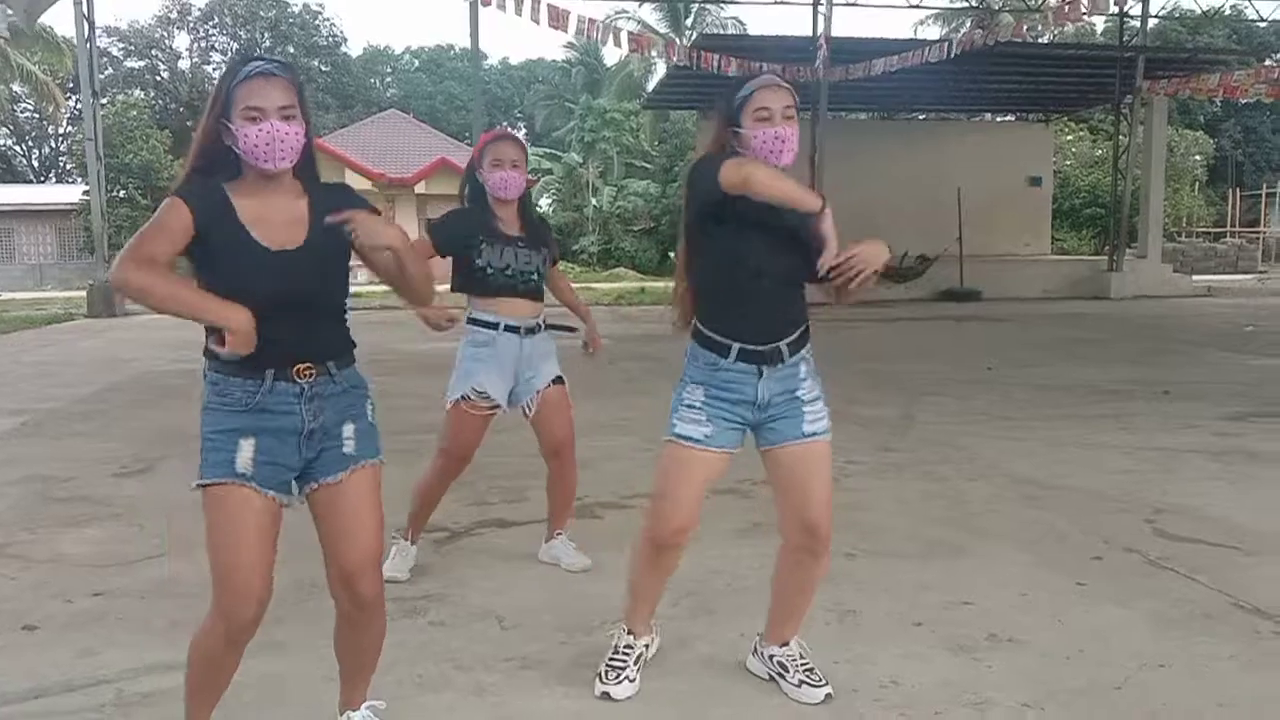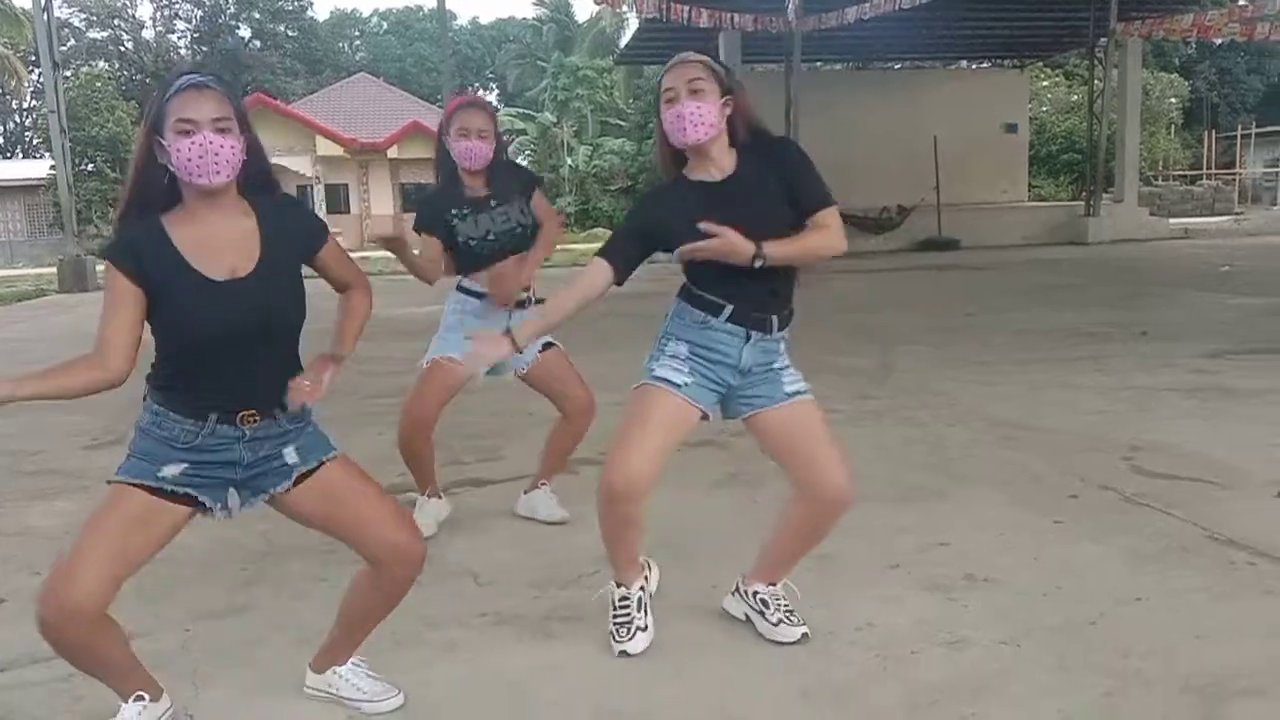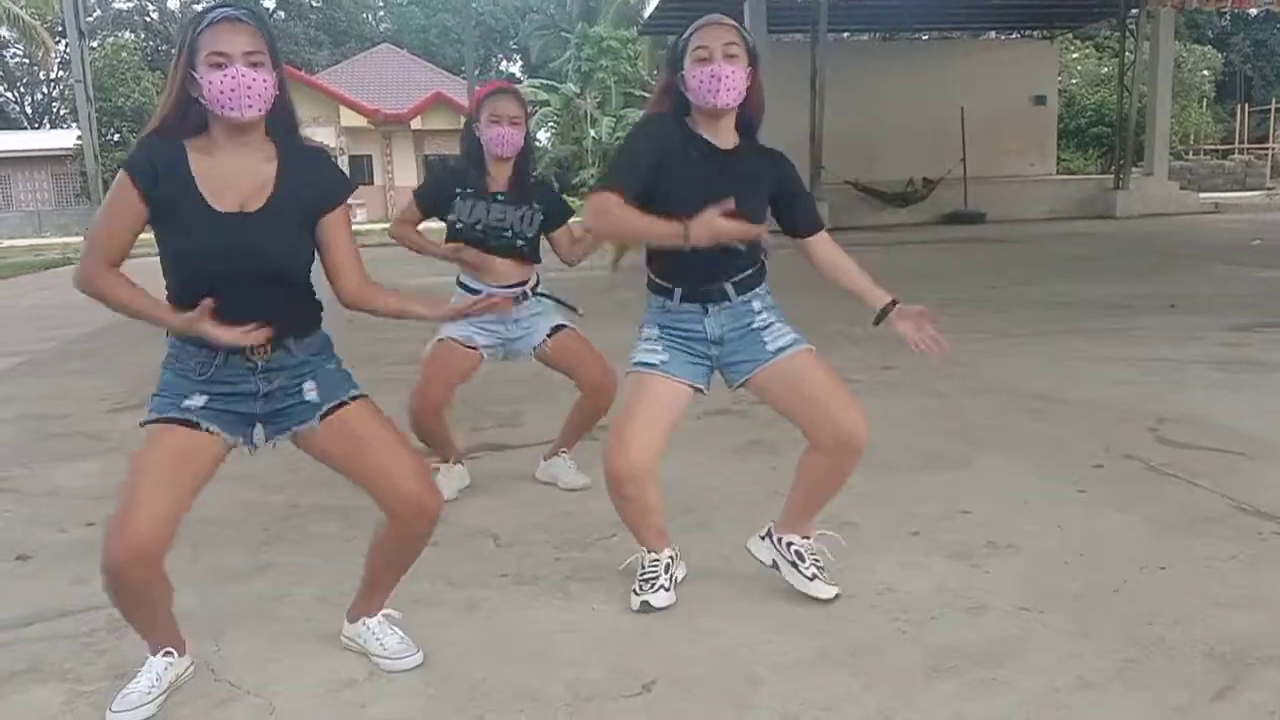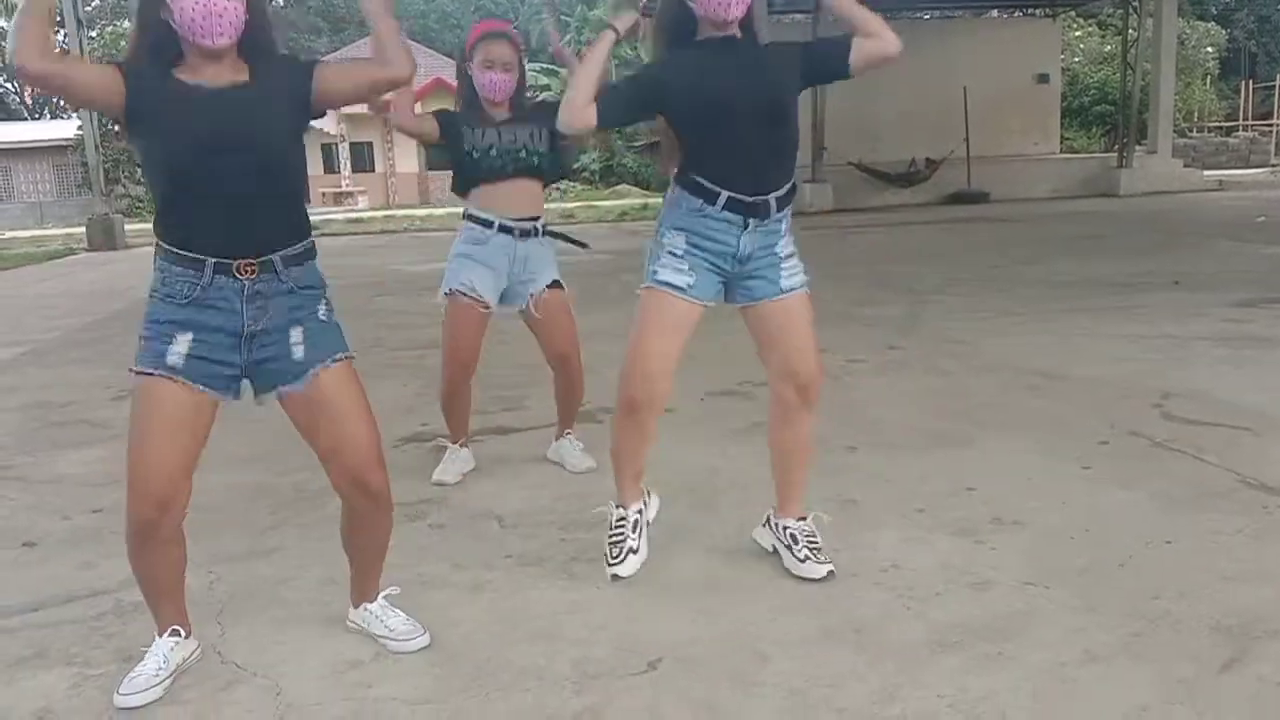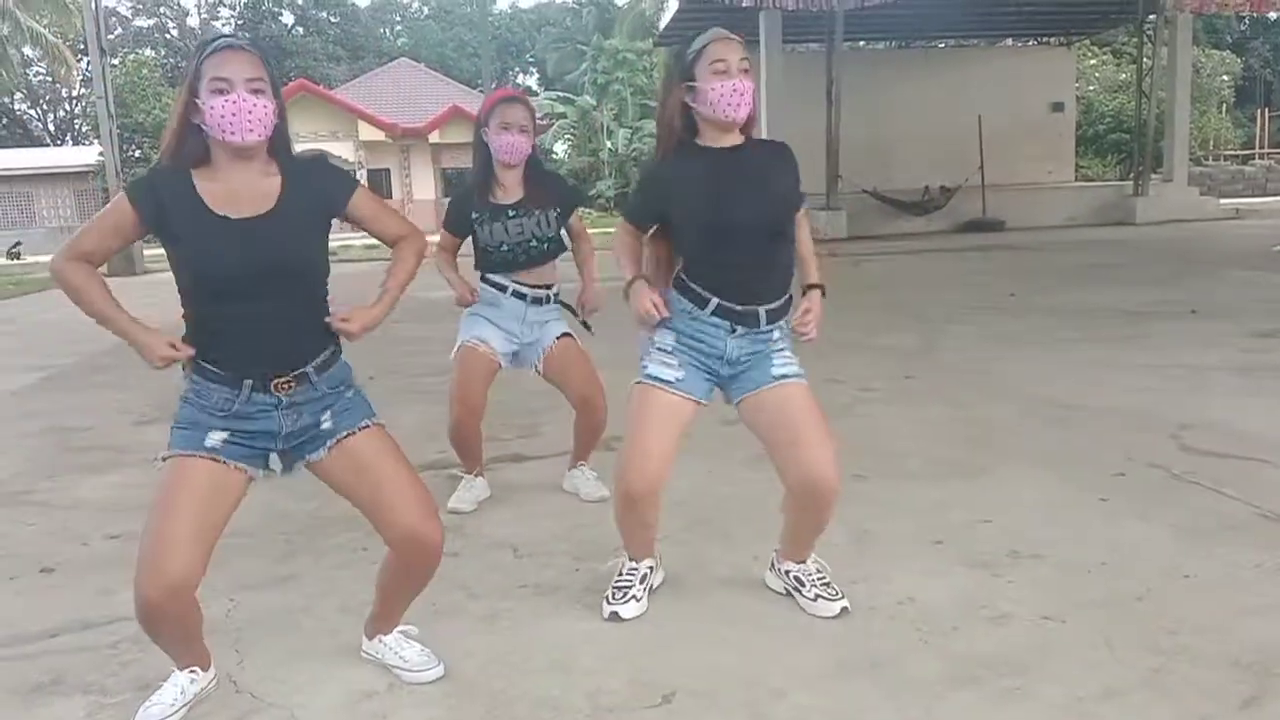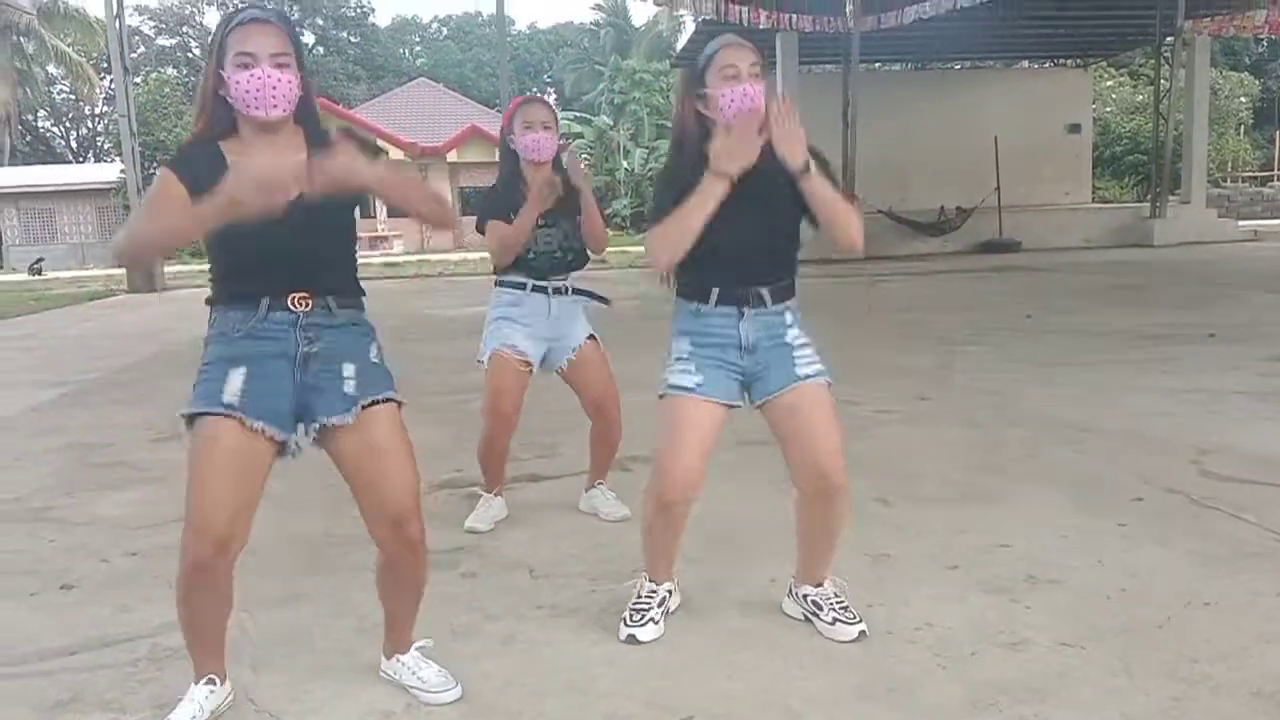
dt=0.5s
person 1, frame 1
left shoulder: (339, 204)
right shoulder: (202, 201)
left elbow: (421, 294)
right elbow: (127, 271)
left wrist: (398, 249)
right wrist: (222, 310)
left hip: (339, 399)
right hip: (247, 405)
left knee: (361, 585)
right knee: (240, 604)
person 1, frame 2
left shoulder: (286, 219)
right shoulder: (139, 244)
left elbow: (357, 287)
right elbow: (109, 363)
left wrist: (333, 359)
left hip: (282, 430)
right hip: (180, 443)
left knee: (402, 551)
right knee: (65, 606)
left ankle: (331, 665)
person 1, frame 3
left shoulder: (309, 169)
right shoulder: (158, 165)
left elbow: (356, 288)
right elbow: (95, 273)
left wrist: (456, 304)
right wrist: (187, 322)
left hip: (304, 366)
right hip: (200, 376)
left knee: (416, 503)
right knee: (127, 553)
left ankle: (364, 618)
right ankle: (167, 651)
person 1, frame 4
left shoulder: (287, 79)
right shoulder: (142, 85)
left elbow: (396, 71)
right elbow: (34, 64)
left hip: (290, 296)
right hip: (189, 303)
left knee: (366, 480)
right knee: (151, 505)
left ankle: (367, 600)
right ankle: (175, 635)
person 1, frame 5
left shoulder: (315, 180)
right shoulder: (162, 192)
left elbow: (409, 237)
right elbow: (72, 262)
left wrist: (379, 307)
right wrist: (135, 333)
left hip: (322, 392)
right hip: (218, 407)
left knee: (422, 536)
right knee: (159, 590)
left ankle: (382, 631)
person 1, frame 6
left shoulder: (338, 155)
right shoulder: (197, 162)
left elbow: (439, 212)
right elbow: (136, 245)
left wrist: (371, 174)
right wrist: (224, 203)
left hip: (341, 338)
right hip: (246, 346)
left knee: (401, 525)
right knee: (209, 543)
left ankle: (401, 652)
person 2, frame 1
left shoulder: (794, 222)
right shoulder: (712, 177)
left elbow: (843, 278)
right elbow: (746, 175)
left wrist: (874, 255)
right wrist: (821, 215)
left hip: (789, 379)
right hip: (708, 381)
left knee: (812, 530)
right knee: (666, 527)
left ankle: (778, 646)
right ankle: (637, 635)
person 2, frame 2
left shoulder: (778, 157)
right shoulder: (663, 204)
left elbow: (833, 238)
right elbow: (597, 274)
left wrist: (754, 251)
right wrist: (515, 336)
left hip: (767, 353)
right hip: (693, 347)
left knee: (831, 488)
right knee: (622, 481)
left ankle: (758, 589)
right ankle: (632, 581)
person 2, frame 3
left shoulder: (769, 163)
right shoulder: (659, 137)
left elbow: (819, 244)
right elbow: (599, 214)
left wrist: (887, 307)
right wrist: (689, 230)
left hip: (749, 316)
right hip: (674, 323)
left knee: (845, 431)
right knee: (625, 463)
left ankle: (786, 537)
right ankle: (658, 555)
person 2, frame 4
left shoulder: (785, 58)
right shoulder: (671, 68)
left elbow: (887, 47)
right elbow: (573, 121)
left hip: (769, 235)
right hip: (695, 230)
left knee: (799, 381)
right knee: (640, 390)
left ankle: (788, 521)
right ankle: (630, 504)
person 2, frame 5
left shoulder: (778, 158)
right shoulder: (670, 171)
right elbow: (627, 232)
left wrist: (812, 288)
right wrist: (637, 283)
left hip: (766, 340)
right hip: (687, 334)
left knee: (820, 481)
right knee: (638, 481)
left ankle: (792, 563)
right ankle: (640, 562)
person 2, frame 6
left shoulder: (794, 162)
right shoulder: (687, 168)
left elbow: (851, 239)
right elbow: (659, 253)
left wrist: (800, 164)
right wrist: (720, 173)
left hip: (778, 329)
right hip: (703, 334)
left knee: (827, 474)
right knee: (674, 484)
left ankle: (811, 587)
right ankle: (657, 584)
person 3, frame 1
left shoulder: (539, 229)
right shoulder: (462, 222)
left elbow: (557, 278)
left wrist: (588, 318)
right wrist: (426, 309)
left hip: (537, 343)
right hip: (485, 344)
left knee: (561, 447)
right knee: (452, 456)
left ankle: (556, 539)
right ankle: (406, 542)
person 3, frame 2
left shoulder: (515, 177)
right shoulder: (438, 202)
left elbow: (552, 223)
right elbow: (432, 273)
left wrist: (526, 269)
right wrist: (401, 252)
left hip: (519, 313)
right hip: (470, 313)
left knee: (581, 404)
right knee: (415, 420)
left ankle: (536, 492)
right ankle: (431, 498)
person 3, frame 3
left shoulder: (540, 191)
right shoulder: (452, 181)
left elbow: (572, 250)
right elbow: (400, 227)
right wrist: (451, 250)
left hip: (531, 308)
right hip: (475, 310)
left knee: (601, 383)
right knee: (424, 404)
left ankle: (556, 458)
right ankle: (452, 464)
person 3, frame 4
left shoulder: (540, 115)
right shoulder: (457, 122)
right elbow: (404, 121)
left hip: (534, 245)
right hip: (479, 244)
left knee: (567, 354)
right knee: (458, 364)
left ankle: (565, 437)
right ankle: (458, 446)
person 3, frame 5
left shoulder: (553, 188)
right shoulder: (469, 199)
left elbow: (580, 237)
right elbow: (443, 252)
left wrist: (589, 280)
right wrist: (457, 281)
left hip: (546, 310)
right hip: (491, 309)
left knee: (592, 401)
right knee: (463, 410)
left ankle: (578, 469)
right ankle: (474, 477)
person 3, frame 6
left shoulder: (573, 191)
right shoulder: (499, 196)
left elbow: (599, 244)
right elbow: (501, 253)
left wrist: (584, 190)
right wrist: (535, 202)
left hip: (566, 307)
right hip: (516, 310)
left knee: (606, 406)
right knee: (499, 416)
left ankle: (595, 489)
right ankle: (493, 496)
